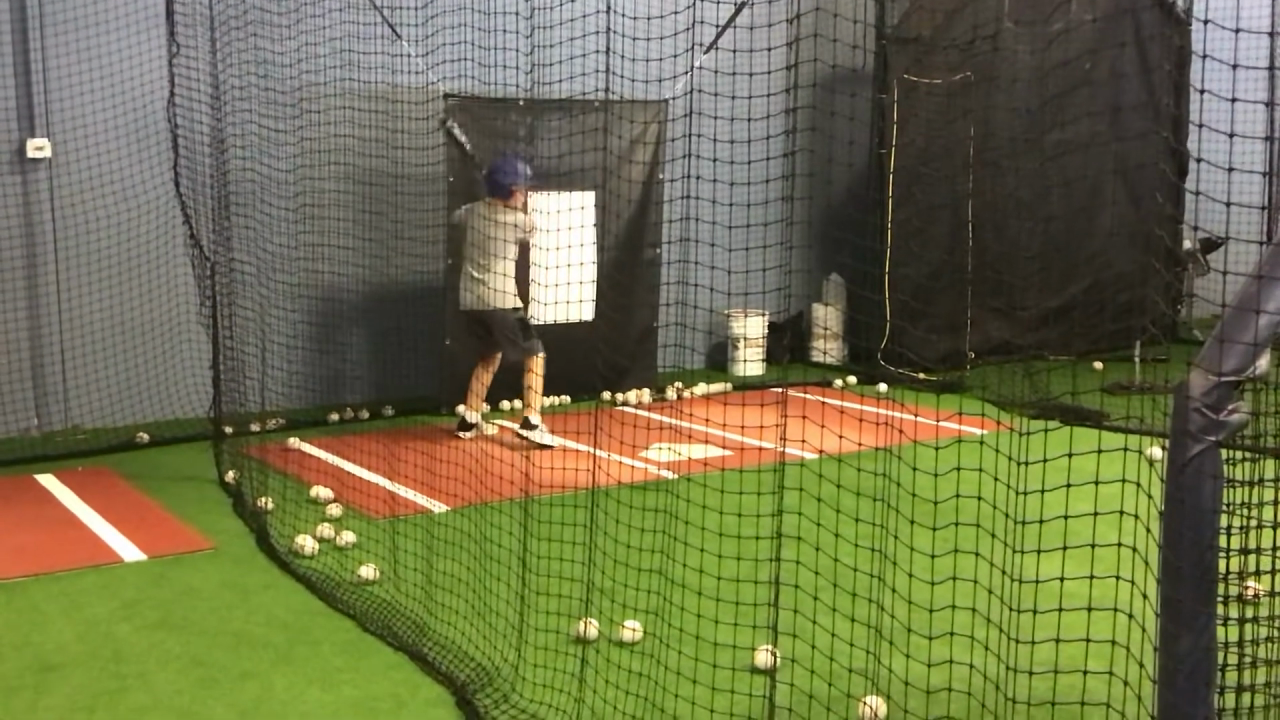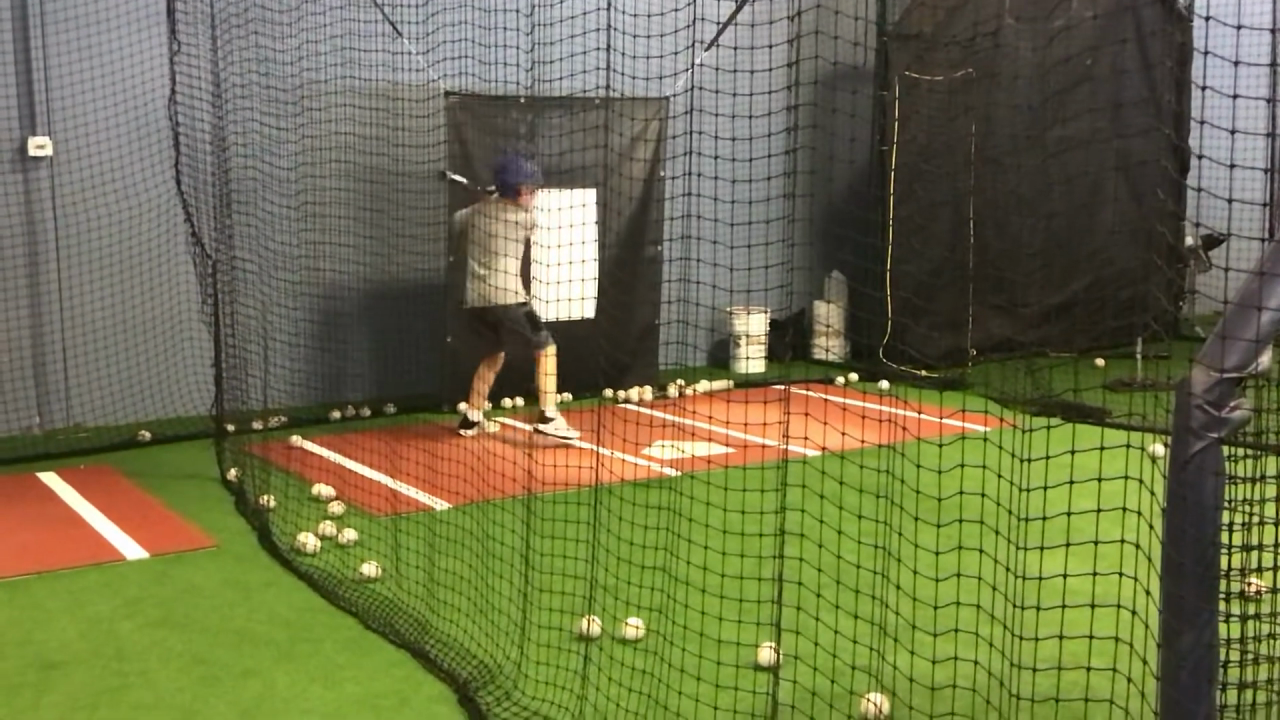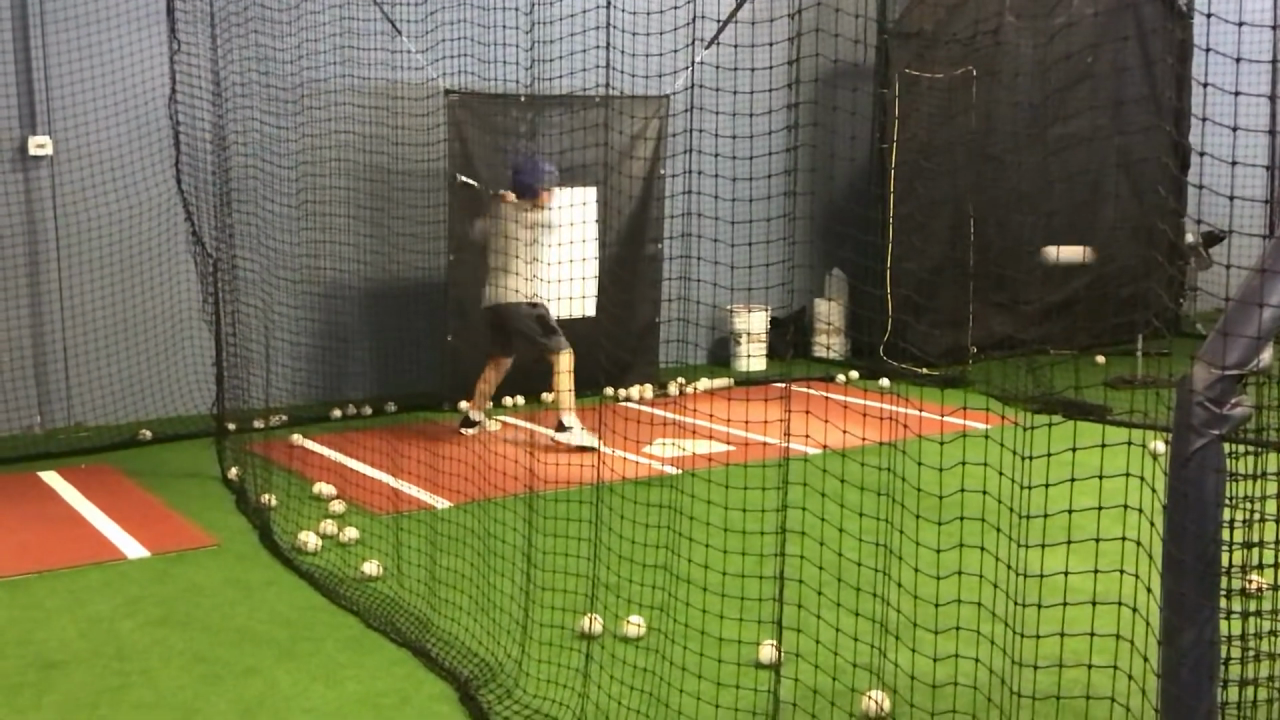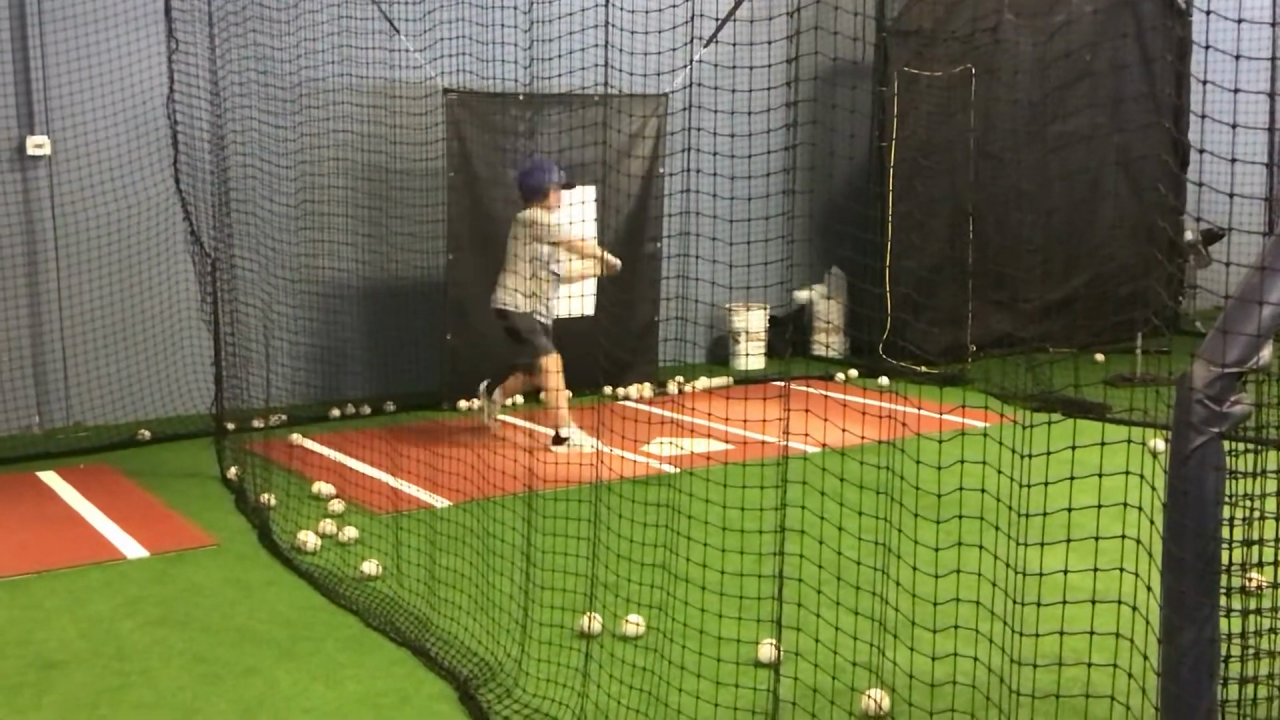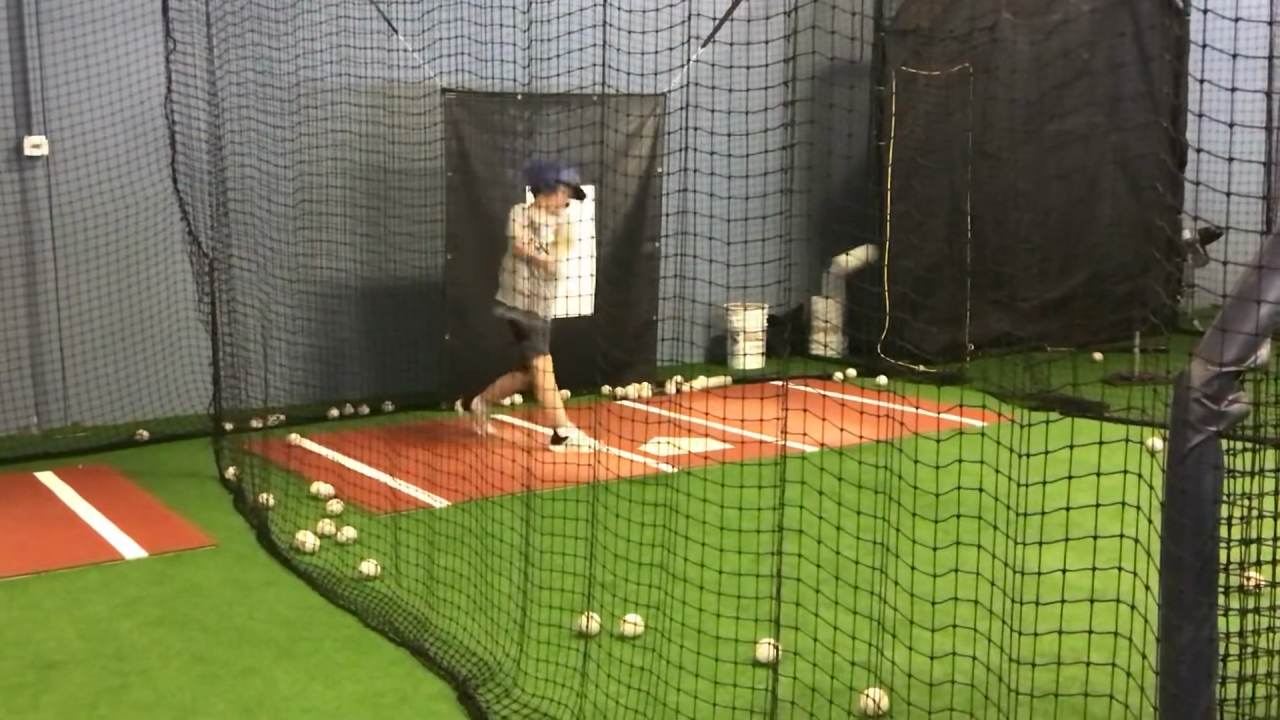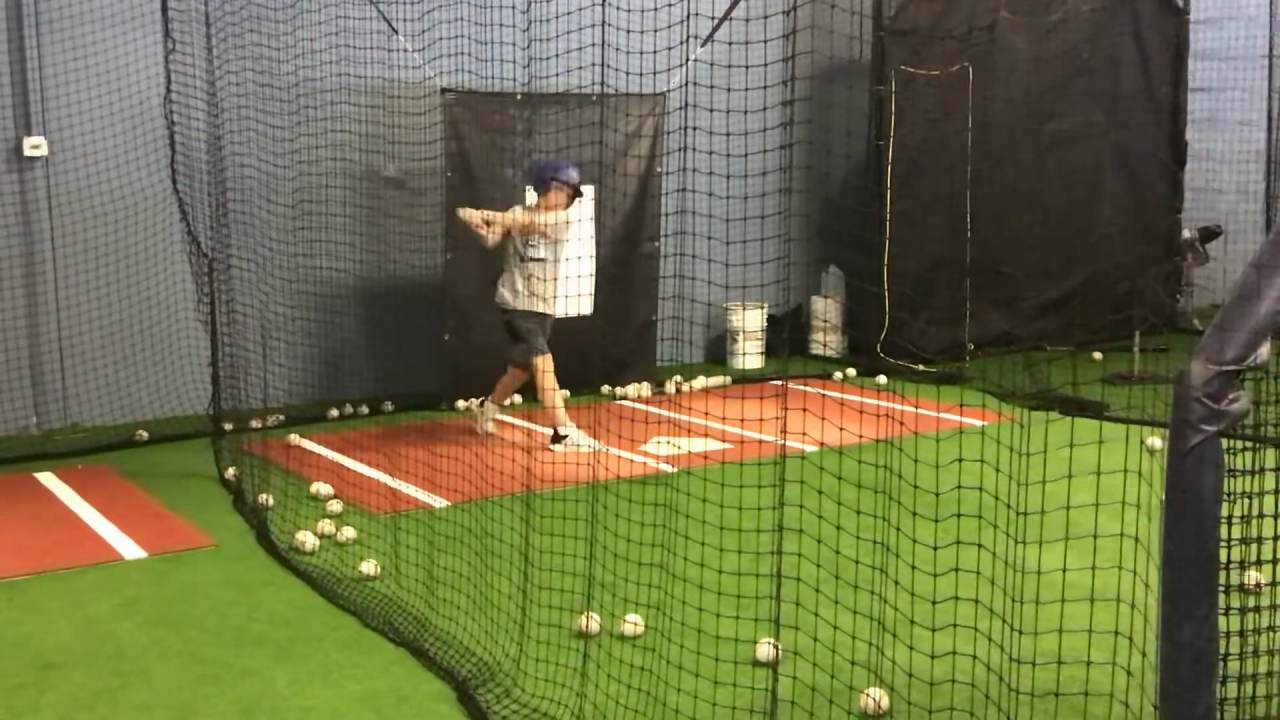
dt=0.2s
person 1, frame 1
left shoulder: (473, 211)
right shoulder: (519, 219)
left elbow: (457, 217)
right wrist: (515, 207)
left hip: (470, 301)
right hip: (501, 301)
left knee: (490, 357)
right knee: (534, 356)
left ankle: (469, 420)
right ankle: (532, 422)
person 1, frame 2
left shoulder: (476, 211)
right shoulder: (524, 218)
left elbow: (457, 228)
right wrist: (504, 199)
left hip: (475, 300)
right hip: (506, 298)
left knee: (493, 355)
right knee: (546, 349)
left ankle: (472, 418)
right ankle: (549, 415)
person 1, frame 3
left shoulder: (498, 211)
right shoulder: (539, 217)
left elbow: (481, 234)
right wrist: (514, 200)
left hip: (493, 300)
right hip: (520, 300)
left knee: (500, 359)
right knee: (562, 353)
left ankle: (473, 417)
right ankle: (567, 425)
person 1, frame 4
left shoulder: (544, 223)
right shoulder: (531, 219)
left elbow: (552, 271)
right elbow: (578, 246)
right wrist: (606, 258)
left hip: (536, 310)
right hip: (514, 306)
left knee: (534, 373)
right knee: (549, 362)
left ankle: (494, 393)
right ankle: (565, 434)
person 1, frame 5
left shoulder: (562, 221)
right shoulder: (520, 212)
left elbow: (563, 246)
right elbow: (519, 244)
left wrist: (553, 262)
right wrist: (541, 257)
left hip: (540, 307)
right hip: (514, 303)
left knee: (526, 374)
right knee: (542, 363)
left ankle: (481, 404)
right ankle: (563, 431)
person 1, frame 6
left shoulder: (561, 219)
right shoulder: (517, 211)
left elbow: (531, 222)
right elbow: (491, 237)
left wrist: (487, 216)
right wrist: (477, 223)
left hip: (543, 305)
right hip: (515, 302)
left knee: (521, 369)
right knee: (543, 362)
left ankle: (487, 407)
right ankle: (563, 431)
